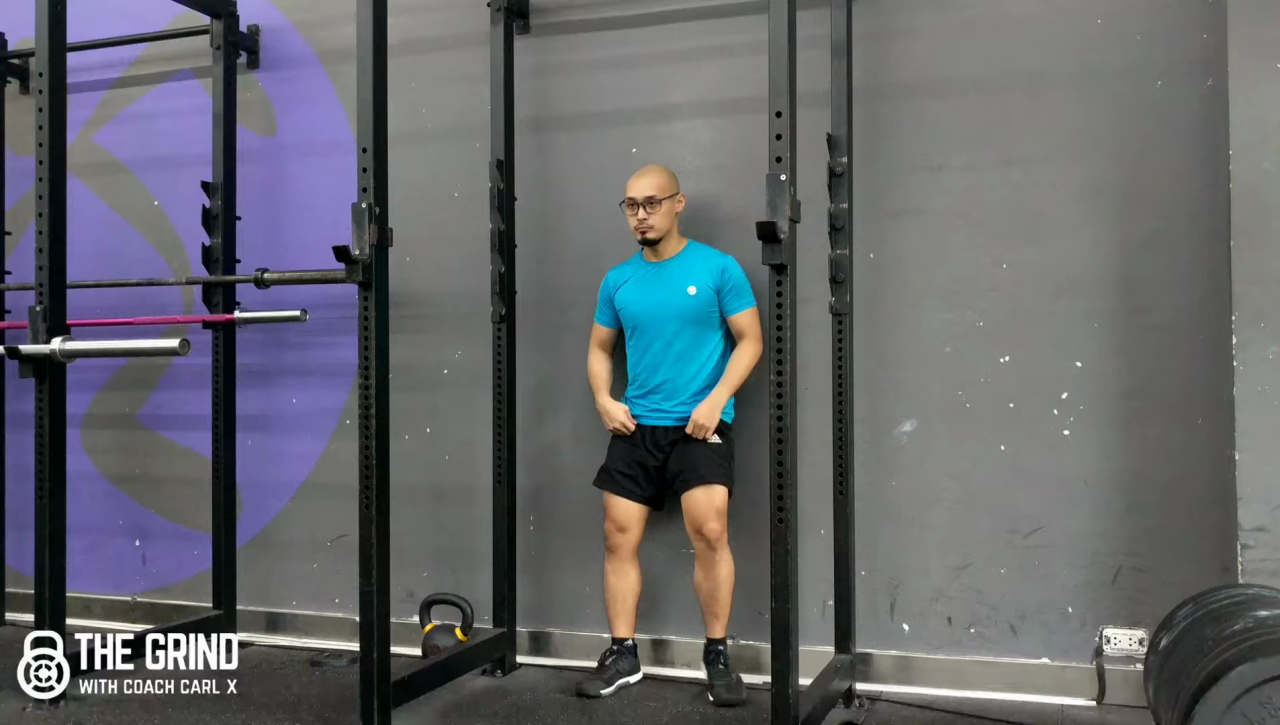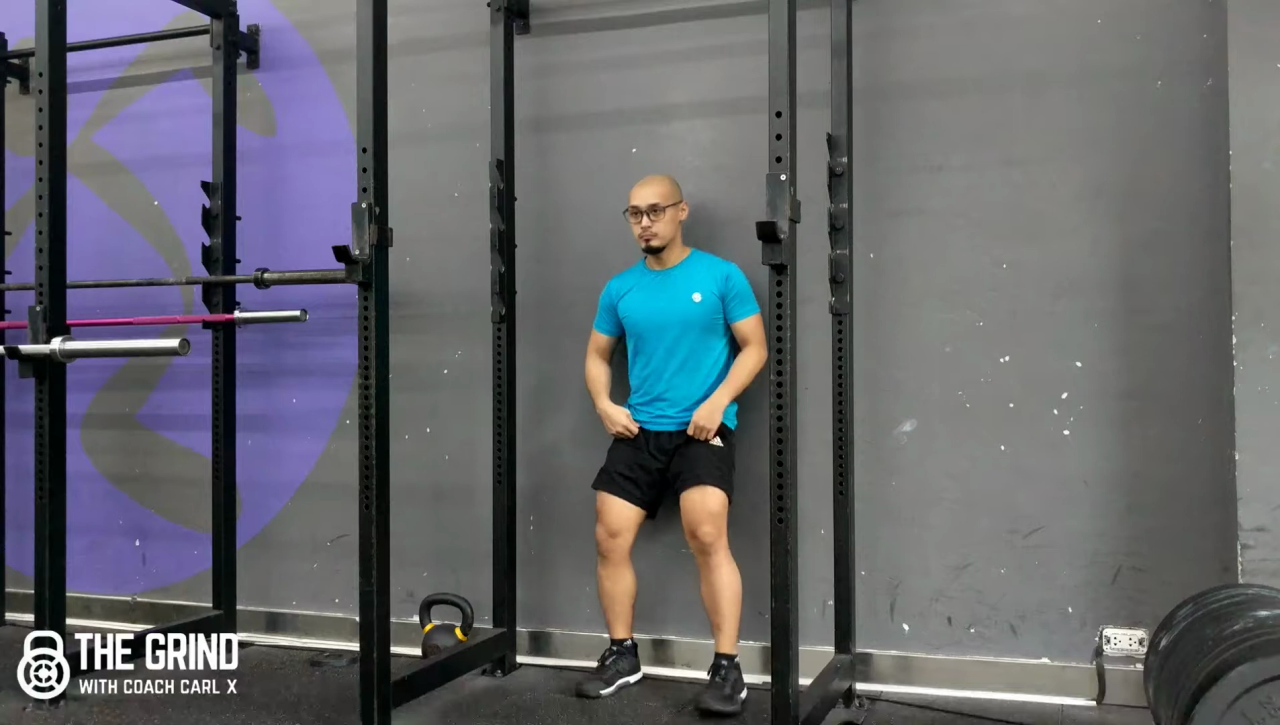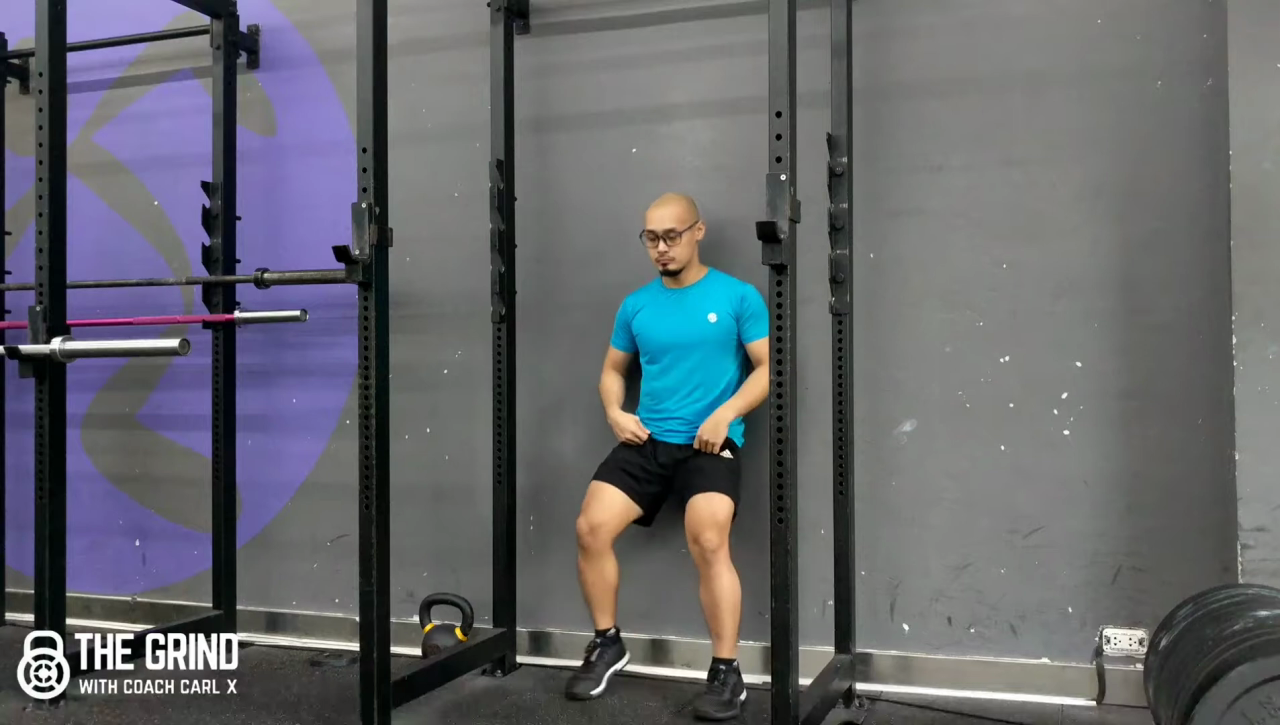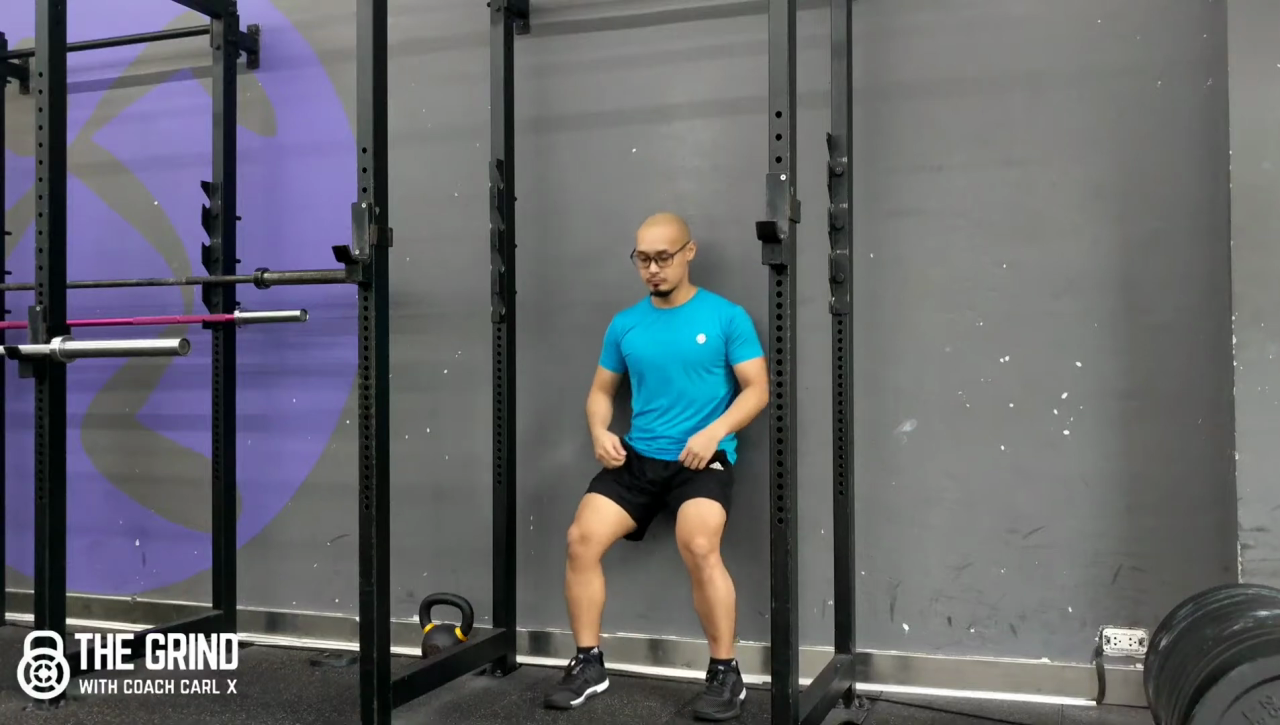
dt=0.2s
person 1, frame 1
left shoulder: (718, 269)
right shoulder: (618, 280)
left elbow: (750, 341)
right elbow: (599, 348)
left wrist: (717, 400)
right wrist: (603, 399)
left hip: (699, 425)
right hip: (636, 427)
left knee: (708, 533)
right knee: (619, 537)
left ankle: (717, 651)
right ankle: (623, 654)
person 1, frame 2
left shoulder: (721, 276)
right shoulder: (620, 288)
left elbow: (754, 347)
right elbow: (596, 355)
left wrist: (718, 400)
right wrist: (603, 403)
left hip: (701, 431)
right hip: (639, 432)
left knee: (706, 537)
right knee: (610, 537)
left ankle: (727, 668)
right ankle: (622, 654)
person 1, frame 3
left shoulder: (737, 297)
right shoulder: (636, 305)
left elbow: (766, 368)
right elbow: (613, 370)
left wrist: (725, 413)
right wrist: (615, 412)
left hip: (710, 445)
right hip: (647, 441)
left knee: (708, 543)
right knee: (591, 527)
left ankle: (726, 672)
right ankle: (607, 644)
person 1, frame 4
left shoulder: (727, 317)
right shoulder: (624, 324)
left elbow: (757, 389)
right elbow: (601, 390)
left wrist: (714, 432)
right wrist: (601, 432)
left hip: (703, 459)
right hip: (637, 457)
left knee: (698, 548)
right knee: (581, 537)
left ankle: (725, 671)
right ankle: (589, 663)
